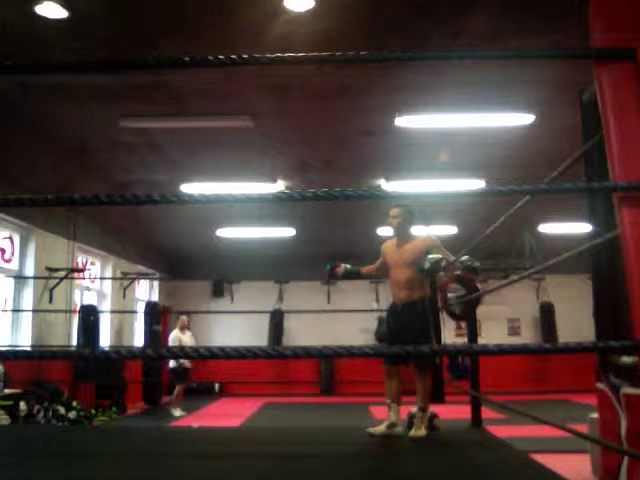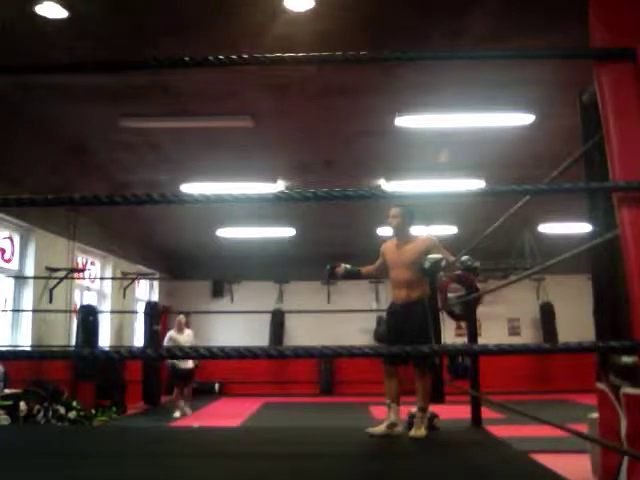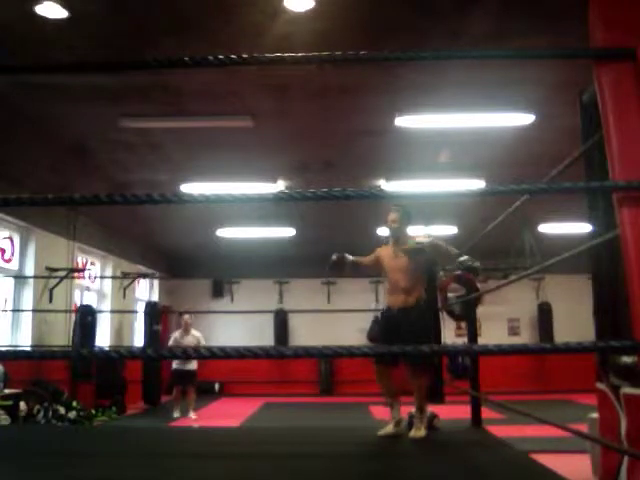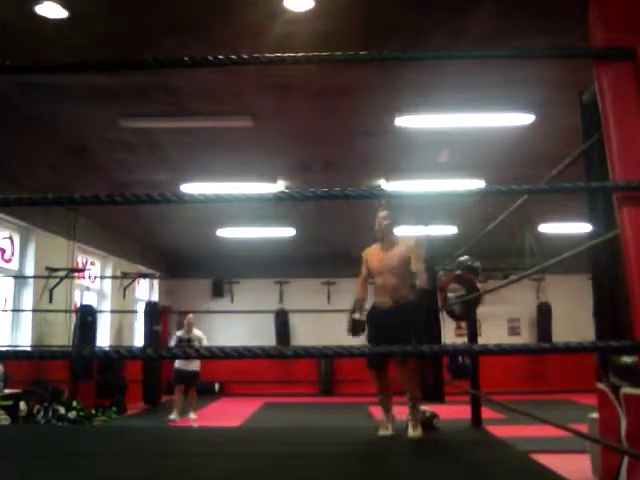
dt=0.5s
person 1, frame 1
left shoulder: (427, 242)
right shoulder: (387, 247)
left elbow: (452, 261)
right elbow: (377, 269)
right wrist: (348, 271)
left hip: (417, 309)
right hip: (395, 309)
left knee: (422, 366)
right knee: (390, 366)
left ankle: (421, 420)
right ankle: (393, 420)
person 1, frame 2
left shoulder: (426, 243)
right shoulder: (386, 248)
left elbow: (452, 262)
right elbow: (377, 270)
right wrist: (348, 271)
left hip: (417, 309)
right hip: (395, 309)
left knee: (422, 366)
right knee: (390, 366)
left ankle: (421, 420)
right ankle: (393, 420)
person 1, frame 3
left shoulder: (422, 247)
right shoulder: (382, 253)
left elbow: (454, 256)
right elbow: (365, 263)
left wrist: (430, 244)
right wrist: (348, 259)
left hip: (414, 313)
right hip: (390, 314)
left knee: (417, 368)
right knee: (381, 366)
left ankle: (420, 420)
right ankle: (396, 418)
person 1, frame 4
left shoulder: (408, 249)
right shoulder: (368, 253)
left elbow: (421, 277)
right elbow: (362, 283)
left wrist: (414, 289)
right wrist: (356, 310)
left hip: (402, 312)
right hip: (378, 313)
left knee: (406, 363)
right knee: (377, 368)
left ankle: (414, 417)
right ankle: (387, 419)
person 2, frame 1
left shoulder: (189, 334)
right shoulder: (175, 334)
left elbow: (193, 347)
right wrist: (180, 361)
left hip: (186, 365)
right hip: (177, 365)
left knee: (181, 387)
right knee: (179, 386)
left ankle: (177, 408)
right ankle: (174, 408)
person 2, frame 2
left shoulder: (190, 333)
right shoulder: (171, 334)
right wrist: (169, 361)
left hip: (189, 365)
right hip: (176, 365)
left knee: (189, 386)
right knee: (178, 388)
left ankle: (183, 402)
right ankle: (177, 410)
person 2, frame 3
left shoulder: (197, 335)
right shoulder: (176, 335)
left hip: (191, 367)
right hip: (178, 366)
left knee: (191, 389)
right knee: (177, 389)
left ankle: (191, 411)
right ankle: (176, 409)
person 2, frame 4
left shoulder: (199, 334)
right shoulder: (178, 334)
left wrist: (193, 345)
right wrist: (178, 345)
left hip: (193, 367)
right hip: (180, 366)
left knee: (192, 390)
right knee: (178, 389)
left ankle: (191, 412)
right ankle: (176, 413)
